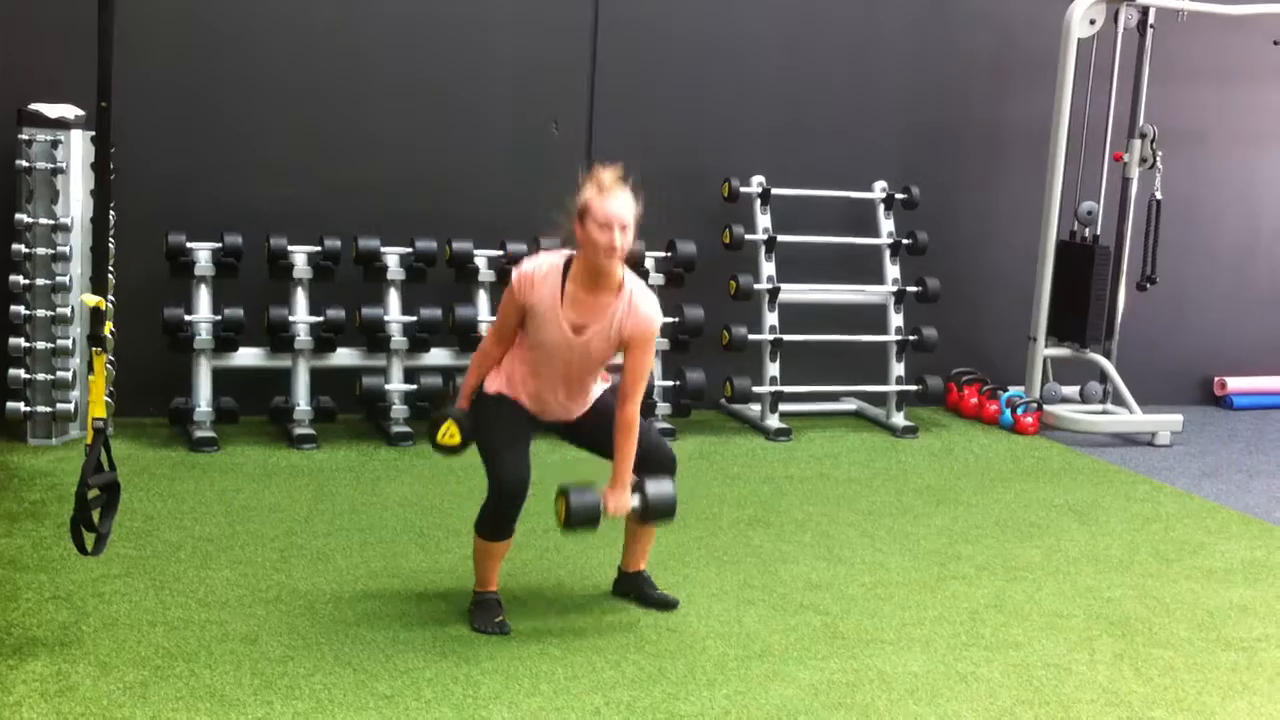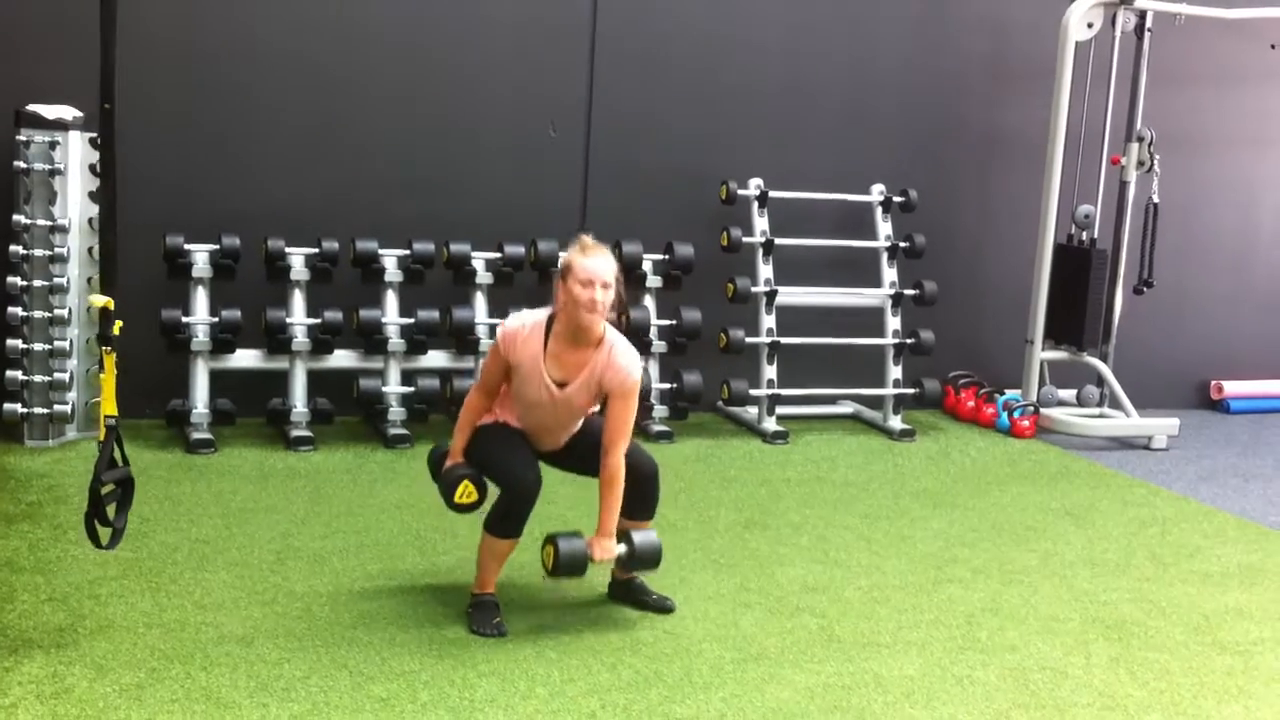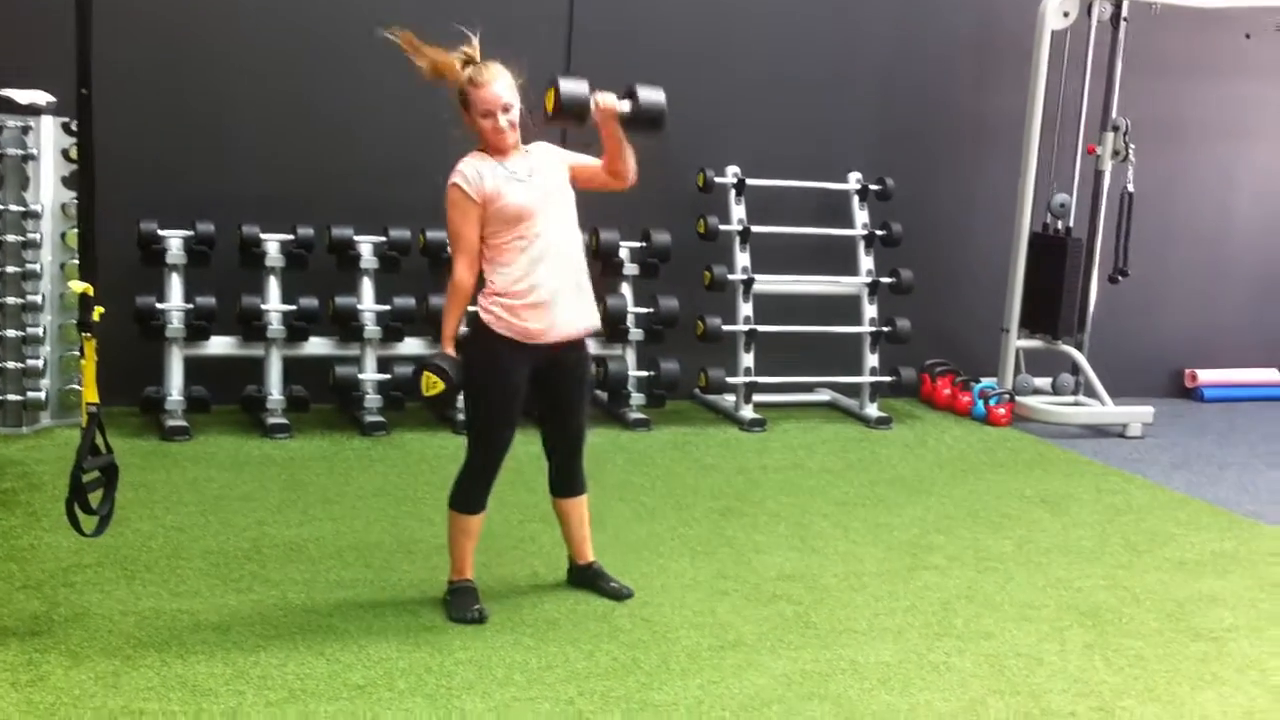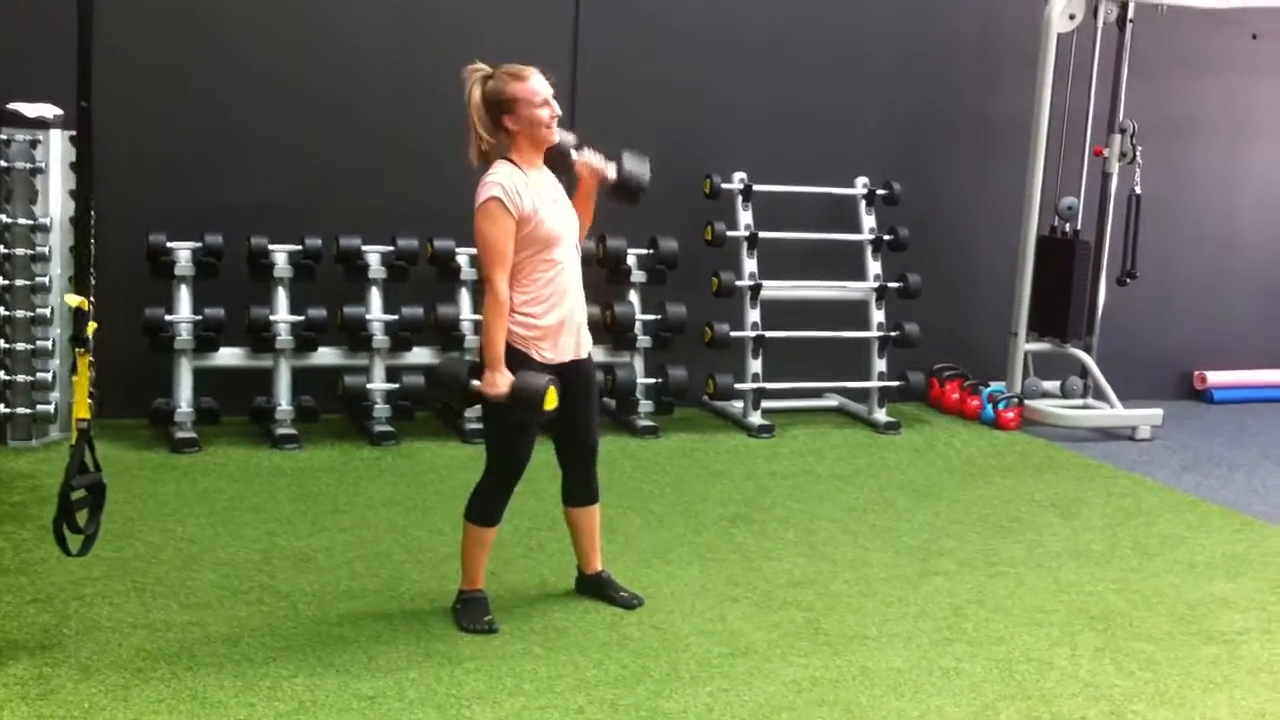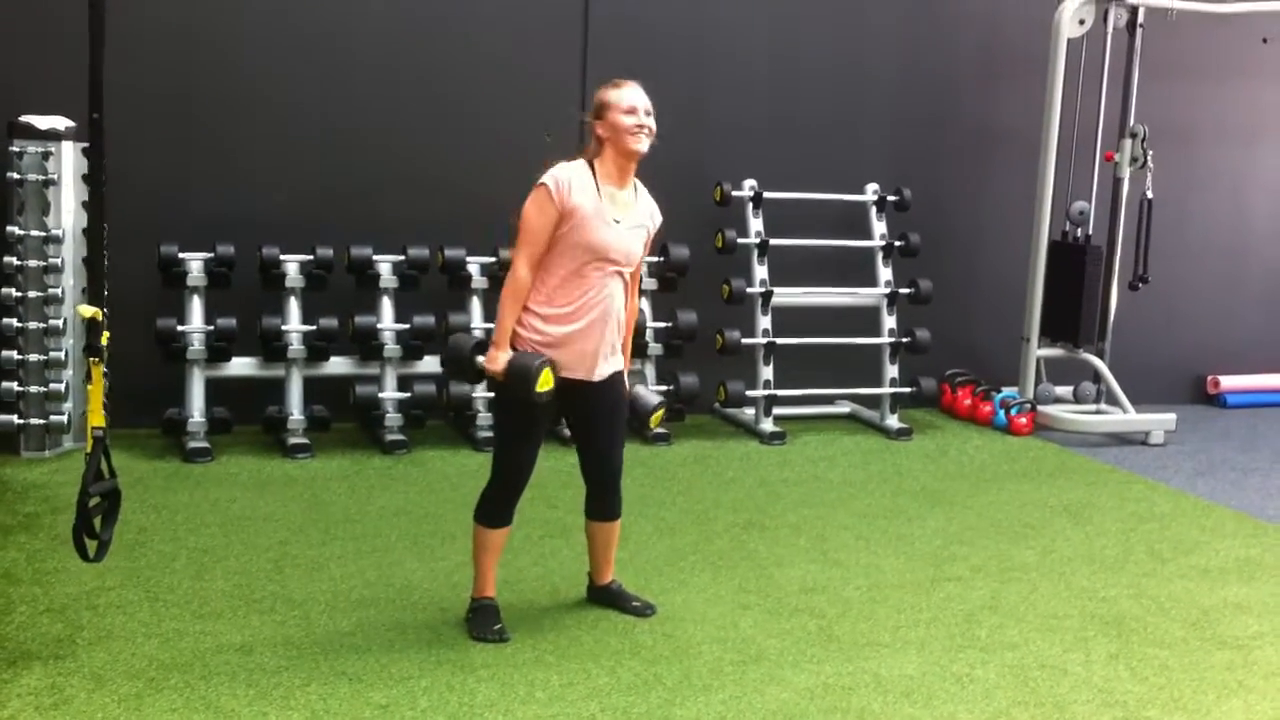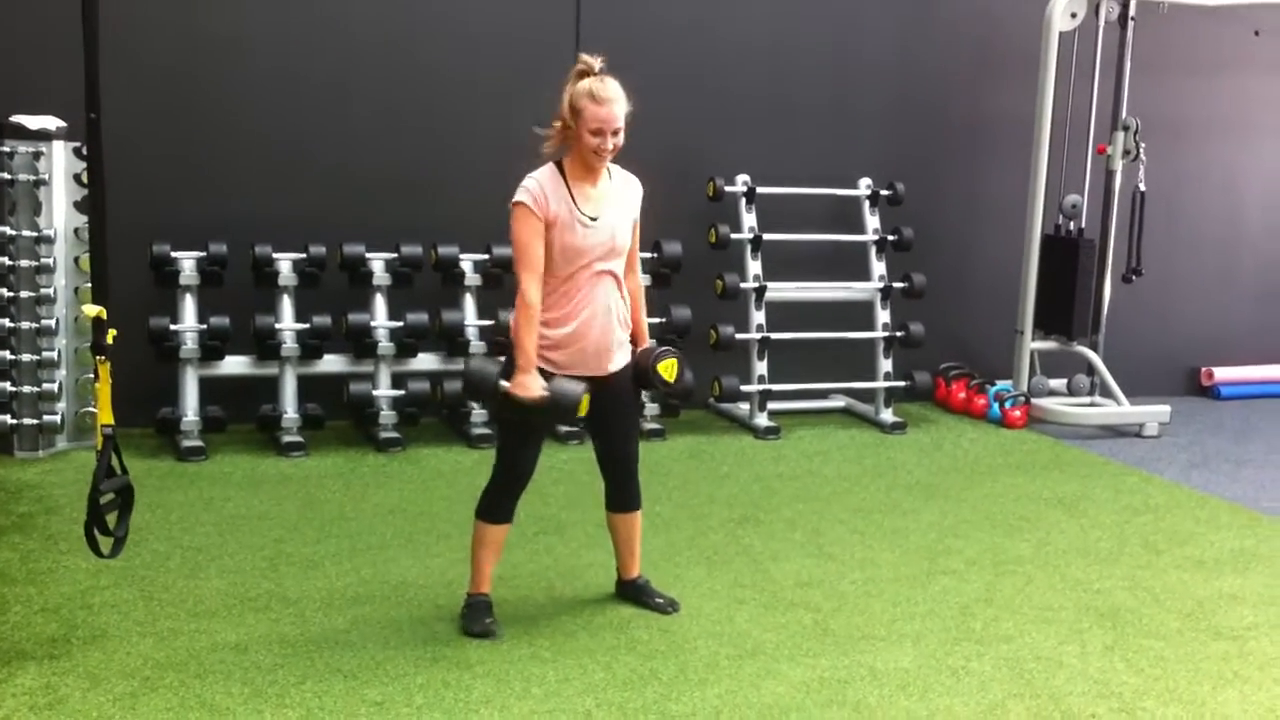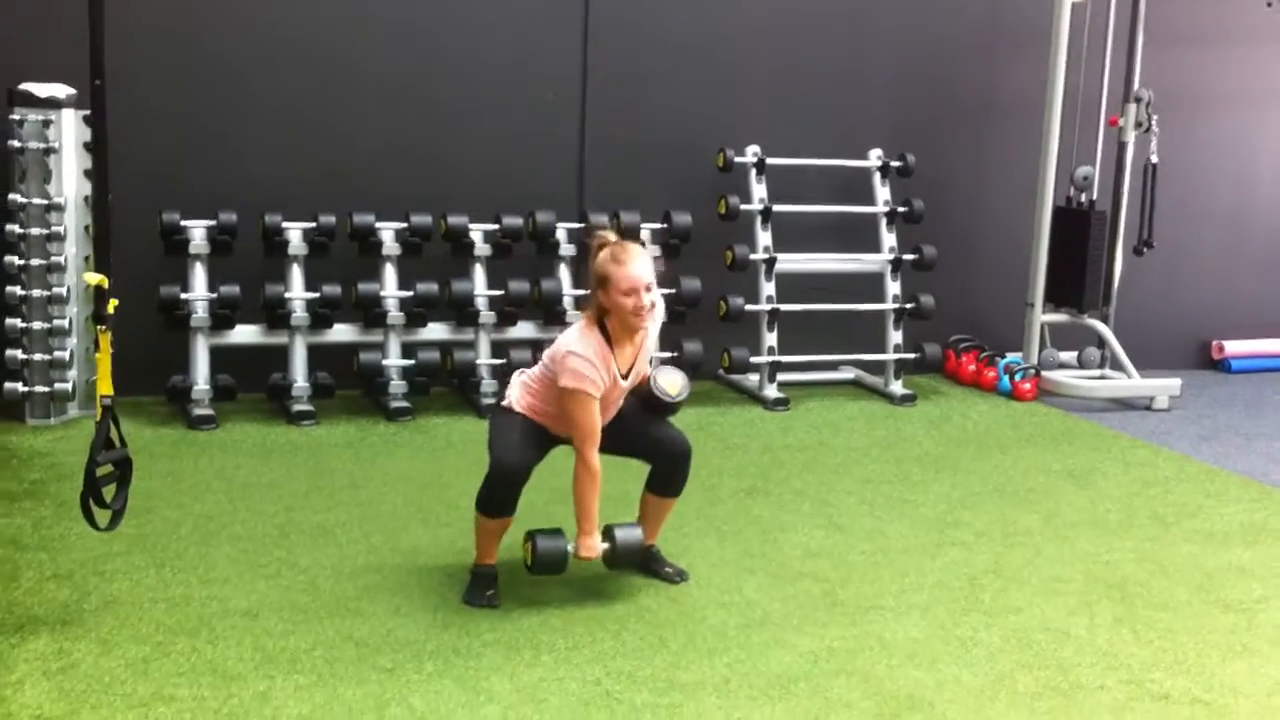
dt=0.7s
person 1, frame 1
left shoulder: (640, 306)
right shoulder: (533, 275)
left elbow: (628, 403)
right elbow: (497, 341)
left wrist: (618, 485)
right wrist: (463, 402)
left hip: (582, 402)
right hip: (511, 397)
left knee: (659, 462)
right knee: (509, 484)
left ankle: (633, 575)
right ankle: (484, 595)
person 1, frame 2
left shoulder: (620, 359)
right shoulder: (518, 333)
left elbow: (613, 451)
right elbow: (482, 394)
left wrist: (606, 534)
right wrist: (456, 453)
left hip: (568, 430)
right hip: (503, 429)
left knee: (642, 472)
right knee: (522, 484)
left ankle: (625, 580)
right ankle: (483, 596)
person 1, frame 3
left shoulder: (549, 157)
right shoulder: (470, 176)
left elbow: (621, 176)
right elbow: (464, 269)
left wrist: (609, 122)
right wrist: (447, 343)
left hip: (568, 333)
right hip: (506, 337)
left knee: (568, 452)
right knee: (485, 458)
left ankle: (583, 563)
right ankle: (461, 581)
person 1, frame 4
left shoulder: (545, 174)
right shoulder: (501, 187)
right elbow: (497, 284)
left wrist: (591, 182)
right wrist: (493, 366)
left hip: (571, 347)
right hip: (523, 354)
left knee: (582, 460)
right knee: (504, 473)
left ankle: (591, 573)
right ankle: (470, 593)
person 1, frame 5
left shoulder: (647, 208)
right shoulder: (562, 183)
right elbow: (522, 269)
left wrist: (626, 365)
right wrist: (500, 346)
left hip: (601, 366)
right hip: (537, 358)
left knee: (607, 478)
right knee: (509, 478)
left ankle: (602, 582)
right ankle: (482, 600)
person 1, frame 6
left shoulder: (629, 189)
right shoulder: (537, 191)
right elbow: (530, 287)
left wrist: (644, 342)
right wrist: (525, 369)
left hip: (610, 360)
right hip: (541, 357)
left knee: (623, 467)
right knee: (512, 475)
left ankle: (630, 579)
right ankle: (478, 597)
person 1, frame 7
left shoulder: (651, 314)
right shoulder: (581, 355)
right elbow: (588, 456)
left wrist: (650, 385)
right wrist: (587, 534)
right hip: (531, 413)
left knee: (675, 451)
right knee: (508, 468)
left ankle: (645, 548)
right ankle: (484, 568)
